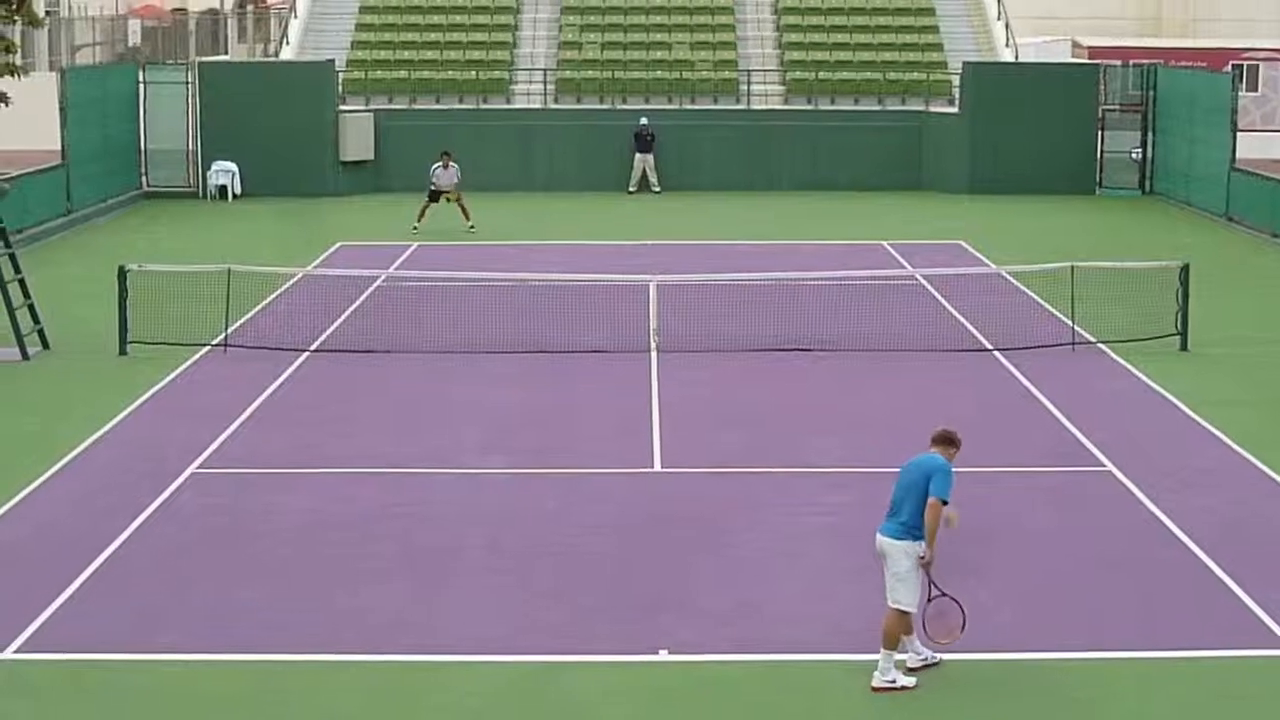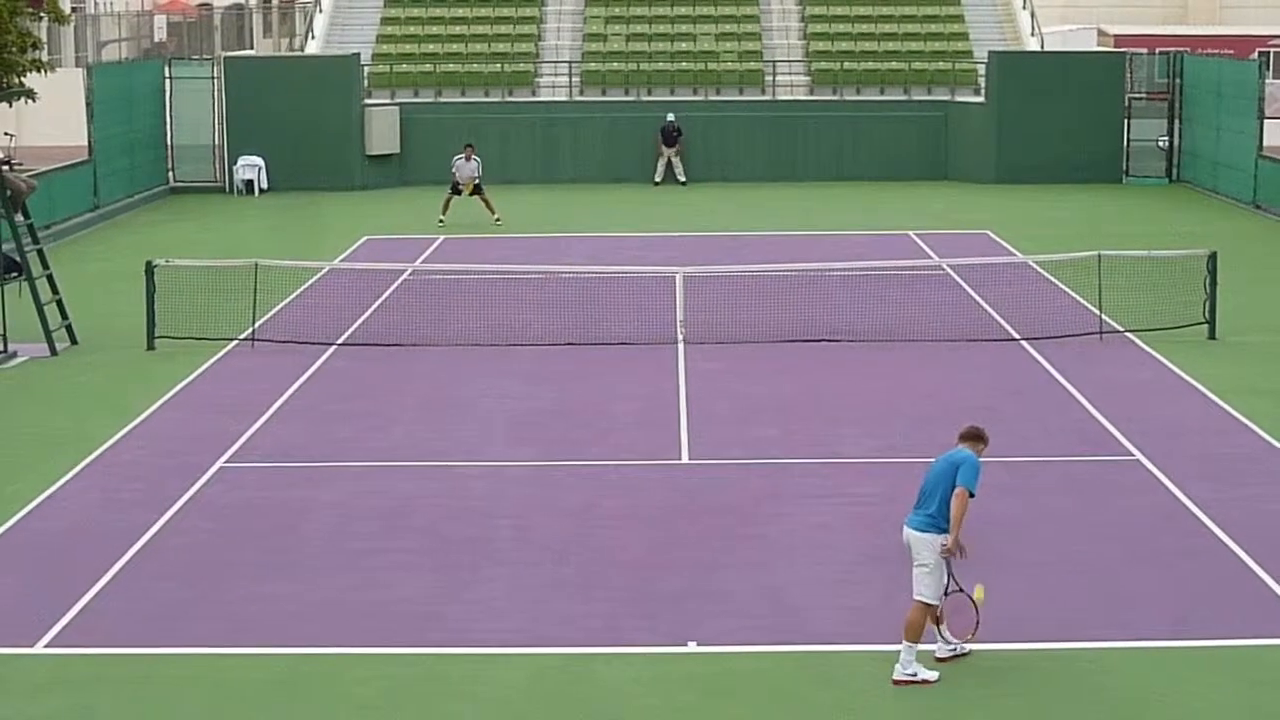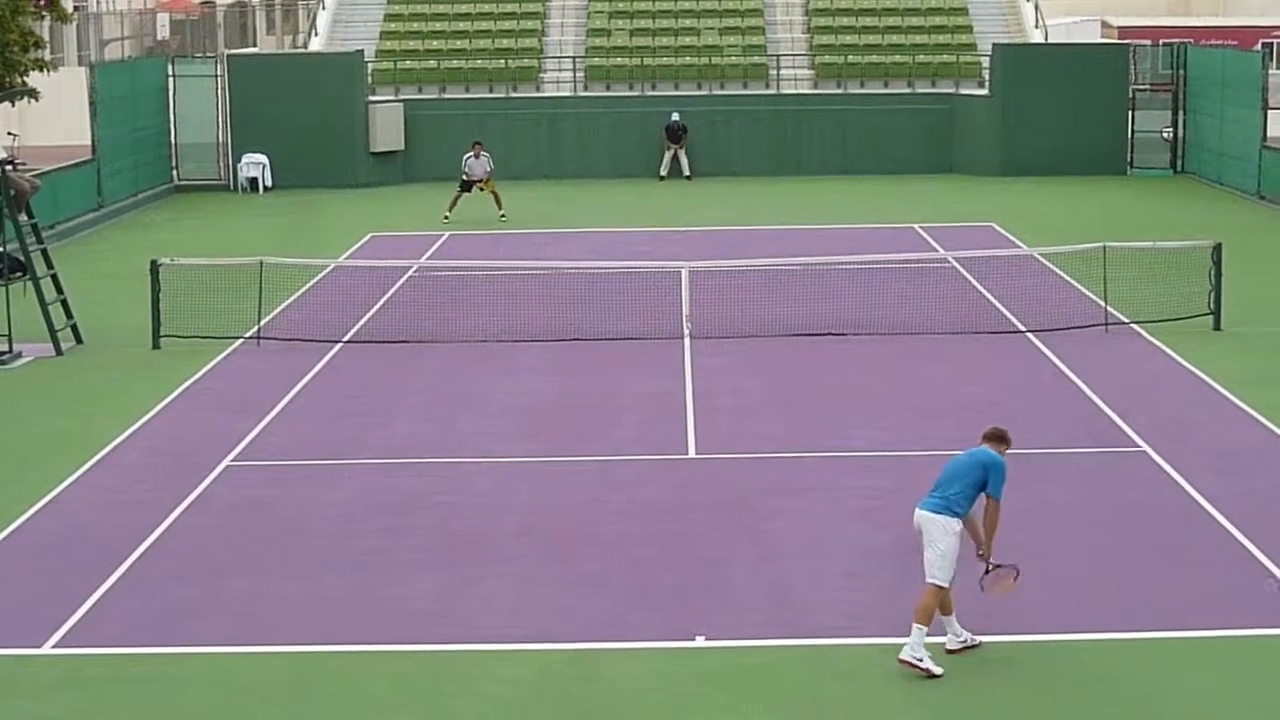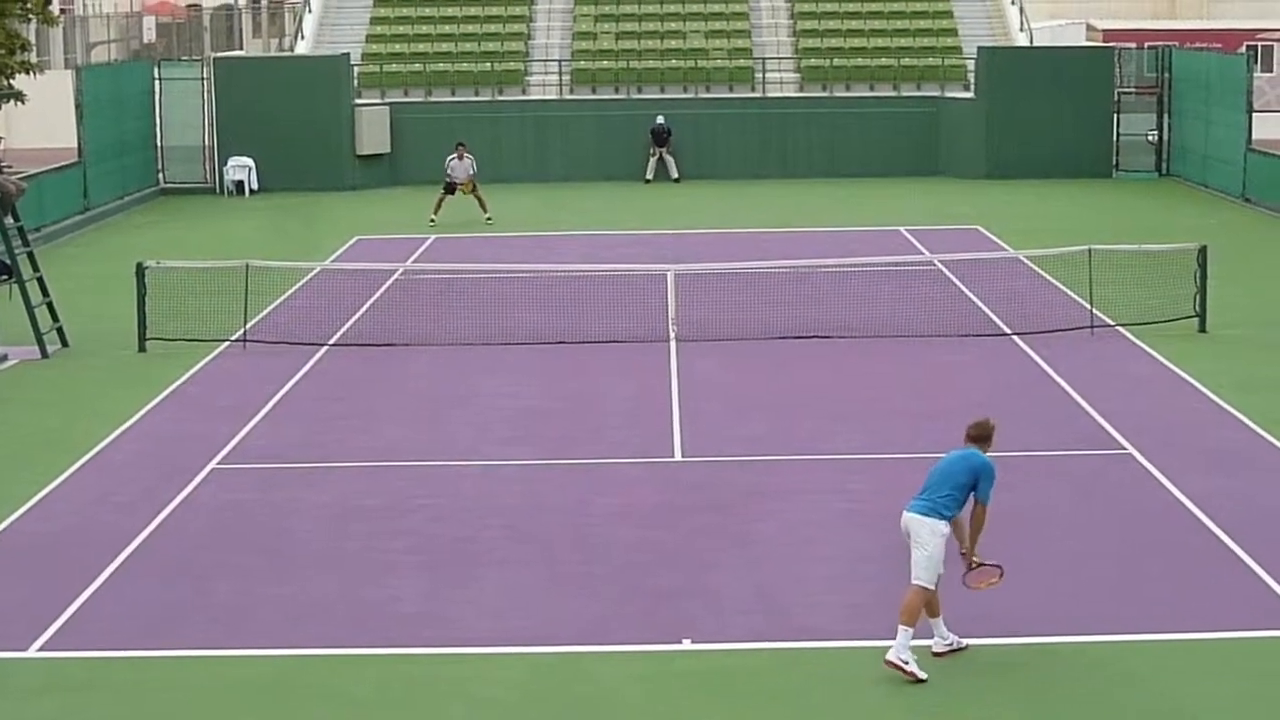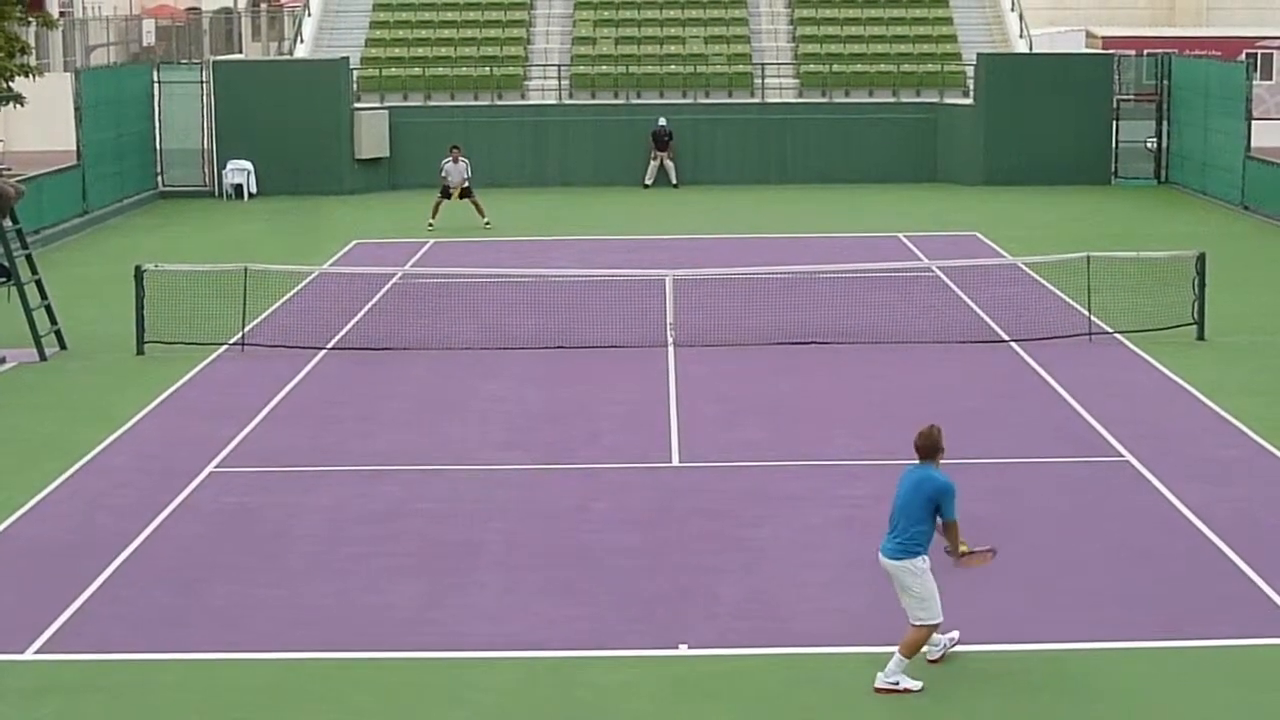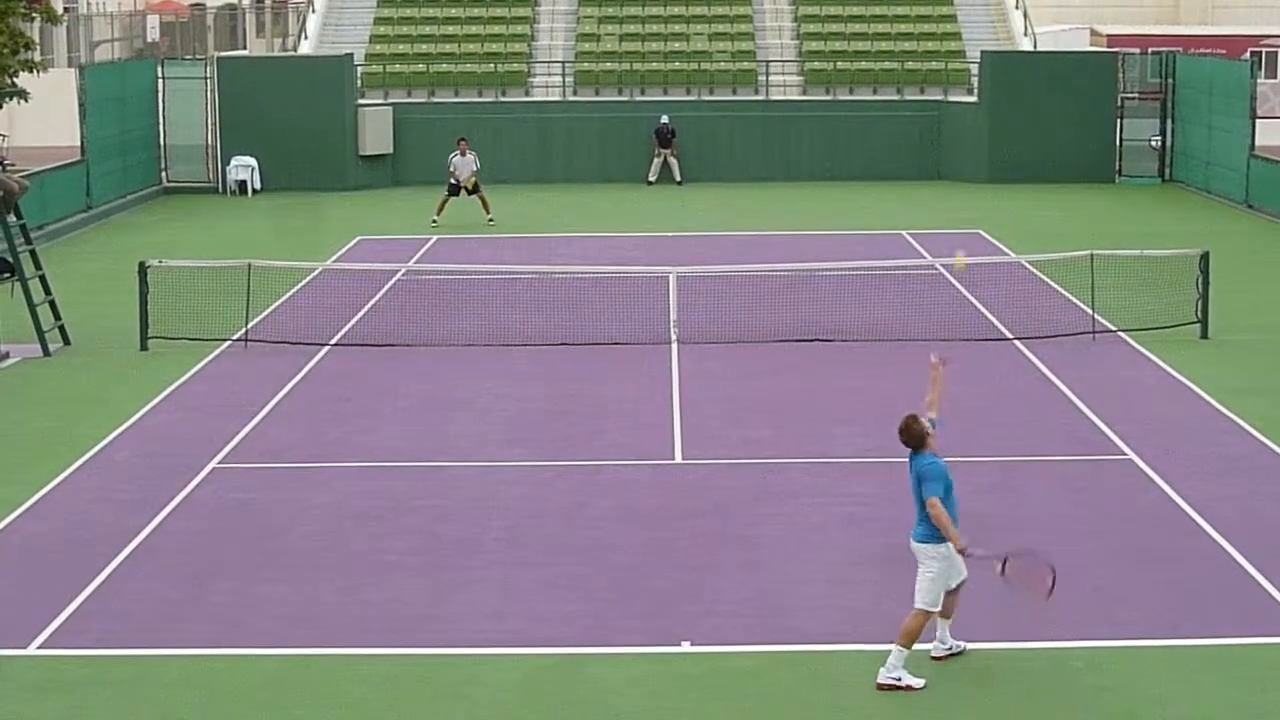
dt=0.7s
person 1, frame 1
left shoulder: (913, 463)
right shoulder: (941, 467)
right elbow: (932, 505)
right wrist: (928, 548)
left hip: (887, 535)
right hip: (903, 542)
left knee: (904, 601)
right knee: (899, 607)
left ankle: (916, 654)
right ankle: (884, 674)
person 1, frame 2
left shoulder: (944, 459)
right shoulder: (970, 460)
right elbow: (959, 496)
left wrist: (951, 538)
right wrist: (953, 536)
left hip: (915, 527)
right hip: (929, 535)
left knee: (934, 592)
right knee: (924, 600)
left ankle: (946, 645)
right ankle: (905, 667)
person 1, frame 3
left shoulder: (965, 457)
right shoulder: (996, 462)
right elbow: (992, 507)
left wrist: (978, 541)
right wrist: (987, 547)
left hip: (925, 512)
right hip: (941, 520)
left knee: (941, 580)
right knee: (935, 585)
left ankle: (956, 636)
right ankle: (914, 649)
person 1, frame 4
left shoulder: (951, 458)
right shoulder: (985, 465)
right elbow: (979, 511)
left wrist: (963, 545)
right wrist: (970, 547)
left hip: (911, 514)
right hip: (929, 523)
left knee: (929, 581)
right knee: (921, 586)
left ankle: (942, 639)
right ankle: (900, 651)
person 1, frame 5
left shoulder: (909, 474)
right shoulder: (943, 483)
right elbow: (949, 525)
left wrist: (950, 541)
right wrist: (955, 546)
left hip: (890, 552)
right hip: (908, 559)
left knee: (921, 611)
right knee: (928, 621)
left ankle: (936, 645)
right ankle: (889, 677)
person 1, frame 6
left shoulder: (918, 454)
right shoulder: (931, 467)
left elbow: (931, 408)
right elbow: (933, 506)
left wrist: (936, 373)
right wrist: (955, 538)
left hip: (934, 541)
right hip: (935, 545)
left knee: (954, 584)
right knee: (924, 609)
left ankle: (943, 643)
right ankle: (891, 671)
